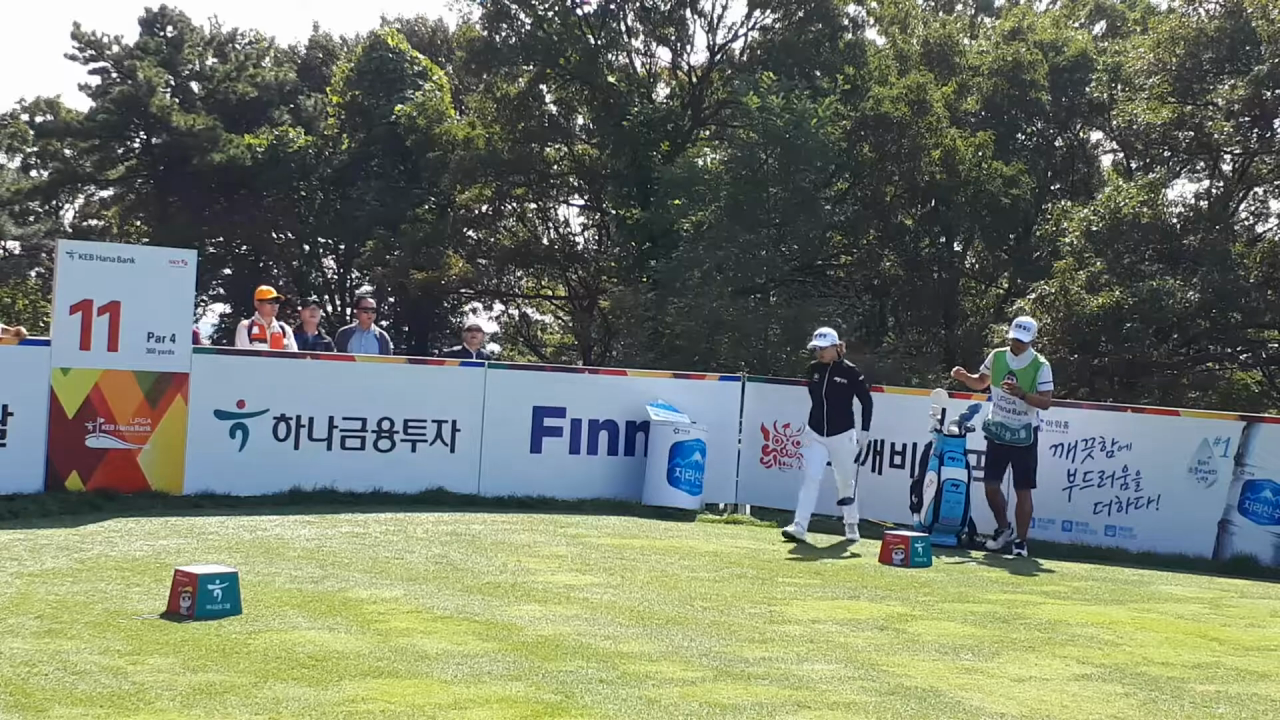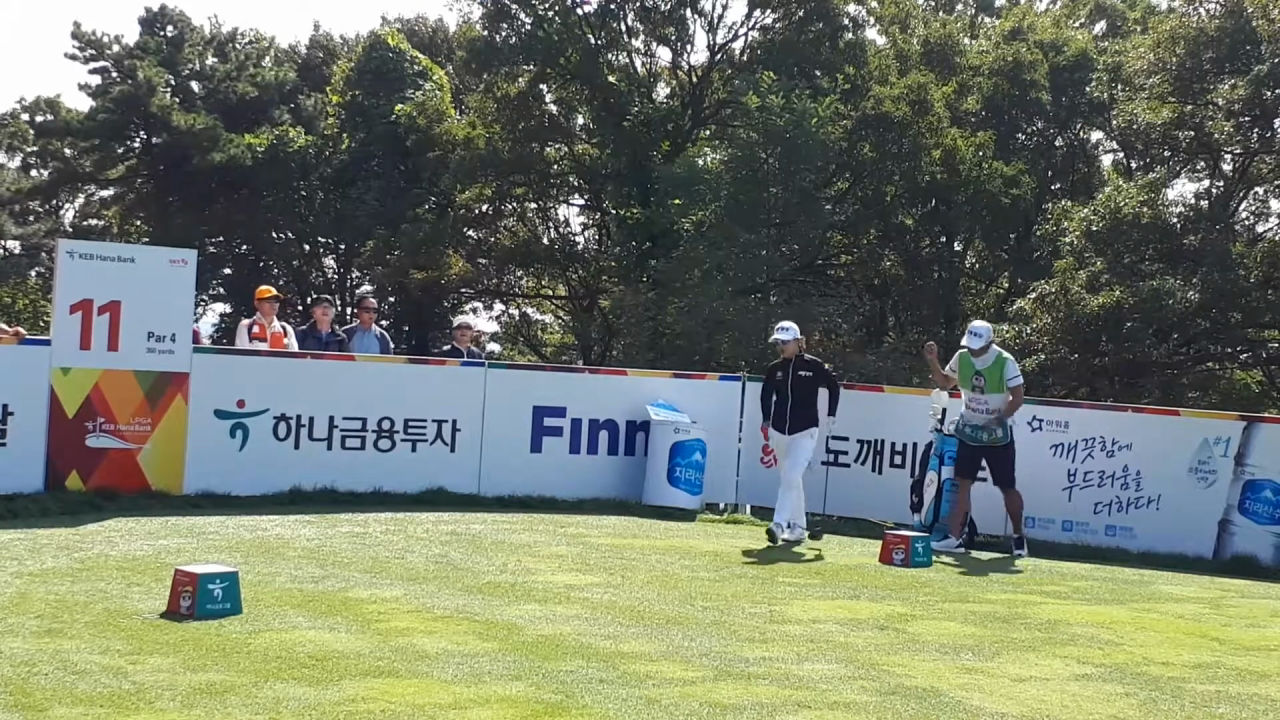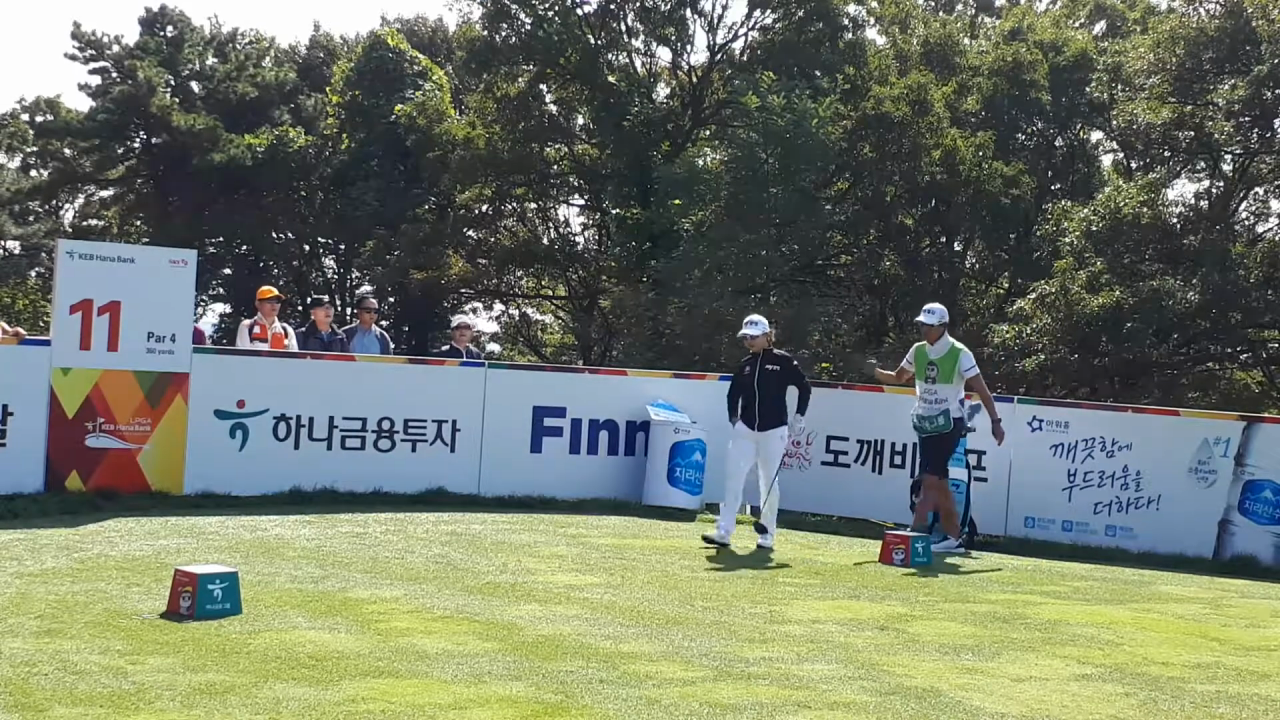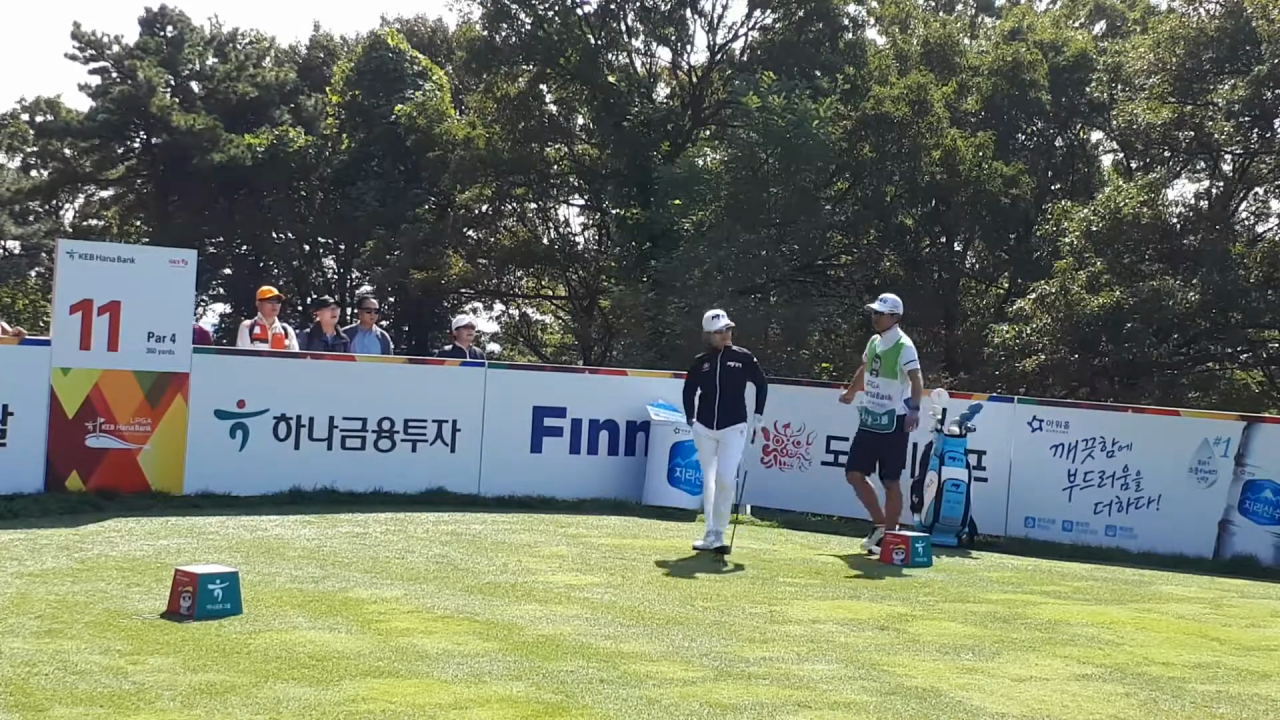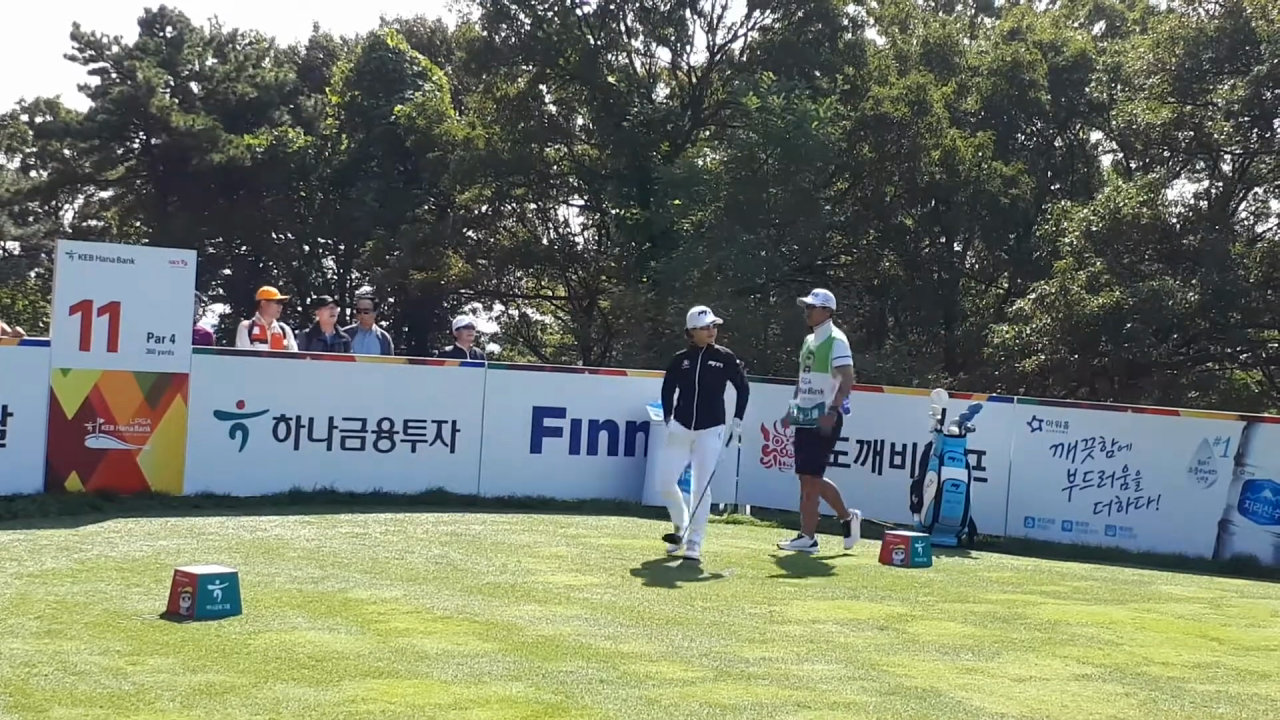
dt=0.5s
person 1, frame 1
left shoulder: (1040, 366)
right shoulder: (996, 357)
left elbow: (1046, 402)
right elbow: (981, 382)
left wrist: (1021, 394)
right wrist: (964, 377)
left hip: (1024, 435)
right hip: (997, 431)
left knee: (1023, 490)
right knee: (991, 484)
left ankle: (1020, 540)
right ankle: (1004, 528)
person 1, frame 2
left shoulder: (1005, 362)
right shoulder: (961, 358)
left elbow: (1017, 399)
right elbow: (944, 382)
left wrist: (996, 420)
right wrist: (931, 361)
left hip: (998, 435)
right hip: (969, 432)
left knee: (1008, 488)
right knee: (962, 483)
left ankle: (1018, 536)
right ankle: (954, 537)
person 1, frame 3
left shoulder: (959, 353)
right shoulder: (918, 350)
left elbow: (981, 389)
right elbow: (898, 377)
left wrist: (995, 421)
right wrist: (877, 373)
left hip: (948, 425)
right hip: (925, 425)
left knee: (929, 479)
right knee: (937, 482)
left ankle: (916, 534)
right ankle: (953, 538)
person 1, frame 4
left shoulder: (904, 346)
right shoulder: (875, 342)
left elbow: (916, 381)
left wrist: (913, 409)
right wrist: (850, 393)
left hip: (894, 423)
right hip: (870, 420)
left knee: (891, 482)
right knee: (854, 474)
right ankle: (882, 525)
person 1, frame 5
left shoulder: (836, 341)
right shoulder: (810, 340)
left elbow: (848, 379)
left wrist: (831, 412)
right wrist: (791, 409)
left hip: (826, 419)
right hip: (805, 419)
left knee: (814, 478)
right knee: (806, 478)
left ankle: (848, 517)
right ankle: (807, 536)
person 2, frame 1
left shoulder: (850, 372)
right shoulder: (814, 369)
left elbow: (866, 402)
left wrist: (864, 431)
left hip: (842, 435)
right hip: (815, 433)
left knee: (846, 482)
right knee: (810, 479)
left ankle: (851, 525)
right ankle: (799, 526)
person 2, frame 2
left shoulder: (814, 365)
right shoulder: (775, 369)
left elbow: (834, 388)
right elbow: (766, 394)
left wrist: (830, 417)
right wrist: (766, 421)
left hip: (805, 432)
right hip: (779, 431)
left knee: (791, 479)
right knee: (791, 481)
left ankle: (779, 526)
right ankle: (798, 527)
person 2, frame 3
left shoulder: (783, 361)
right shoulder: (745, 365)
left elbow: (805, 387)
right elbow: (734, 393)
left wrist: (799, 417)
right wrist: (733, 418)
left hip: (773, 430)
right hip: (745, 429)
left knee: (768, 483)
right knee: (733, 479)
left ankle: (767, 533)
right ankle: (723, 531)
person 2, frame 4
left shoulder: (743, 357)
right shoulder: (700, 362)
left elbow: (761, 384)
right elbow: (689, 391)
left wrist: (758, 415)
right wrist: (691, 420)
left hip: (734, 427)
right hip: (704, 428)
left knee: (725, 479)
right knee: (709, 483)
left ankle: (716, 532)
right ankle: (712, 535)
person 2, frame 5
left shoulder: (725, 358)
right shoulder: (680, 359)
left elbow: (743, 388)
right elbow: (668, 389)
left wrist: (738, 419)
right wrist: (668, 418)
left hip: (710, 430)
right hip: (680, 428)
left knee: (701, 488)
right knee: (666, 481)
left ankle: (693, 543)
right ankle: (682, 528)
